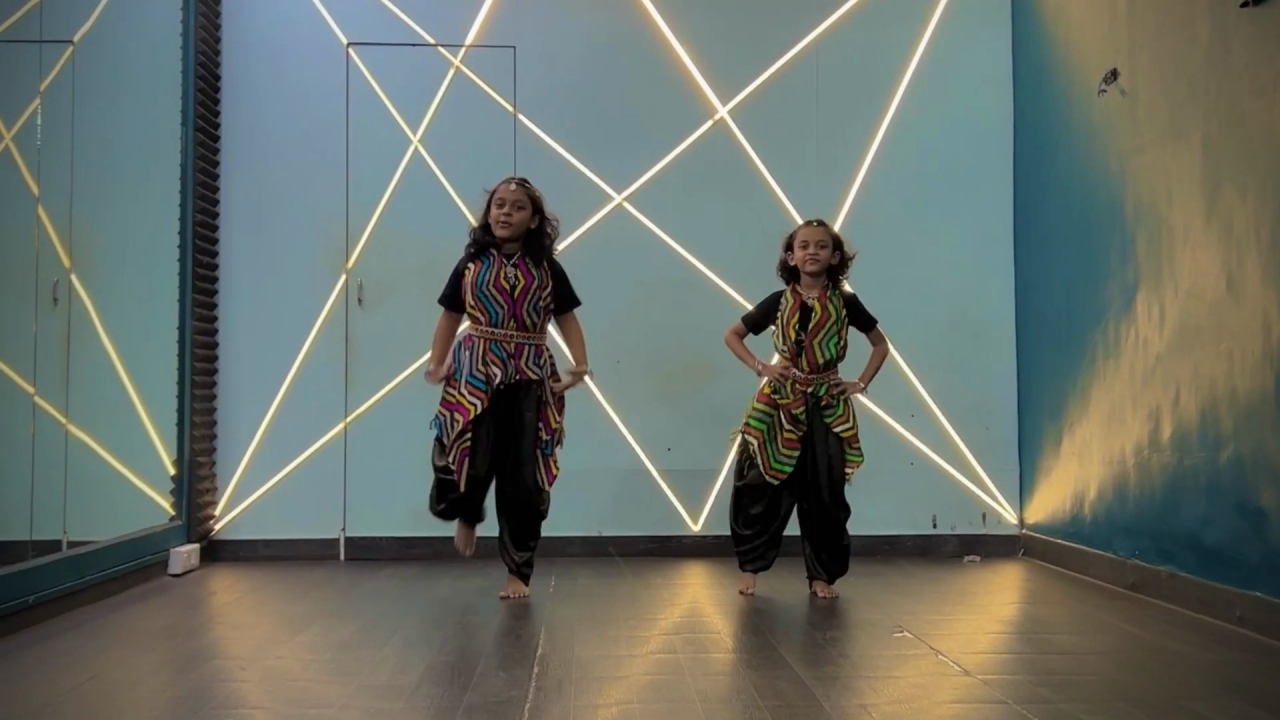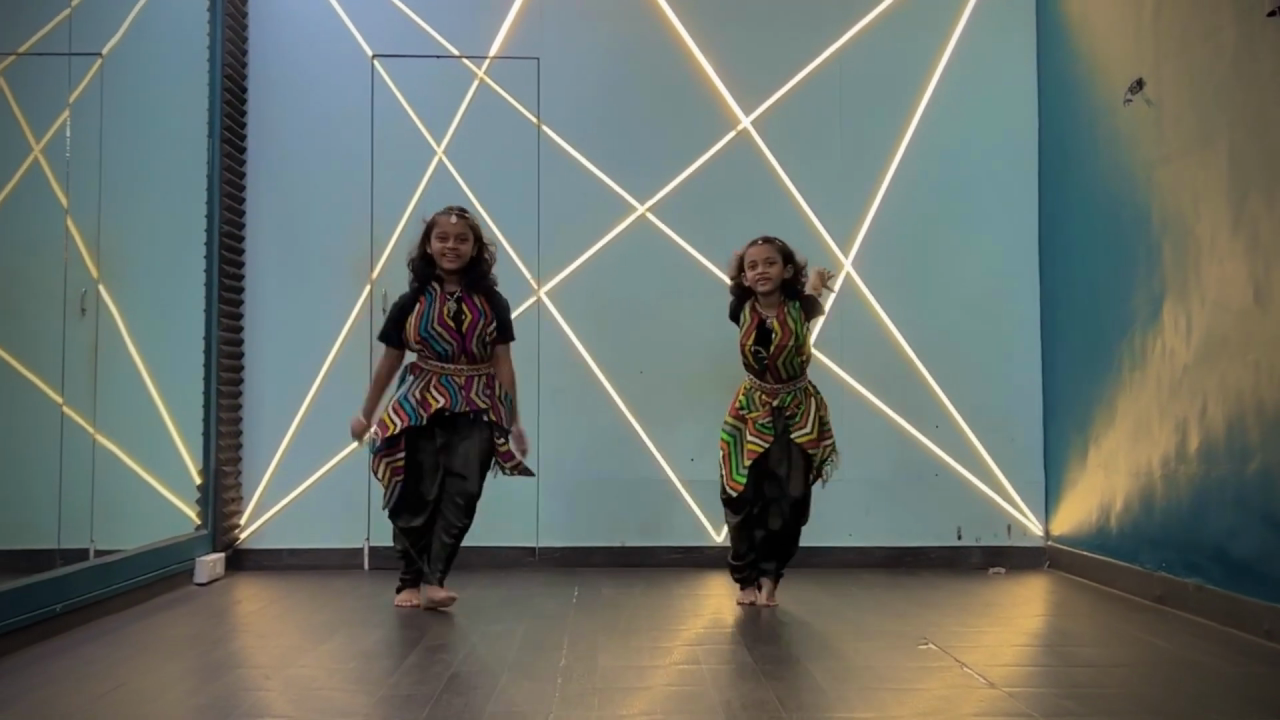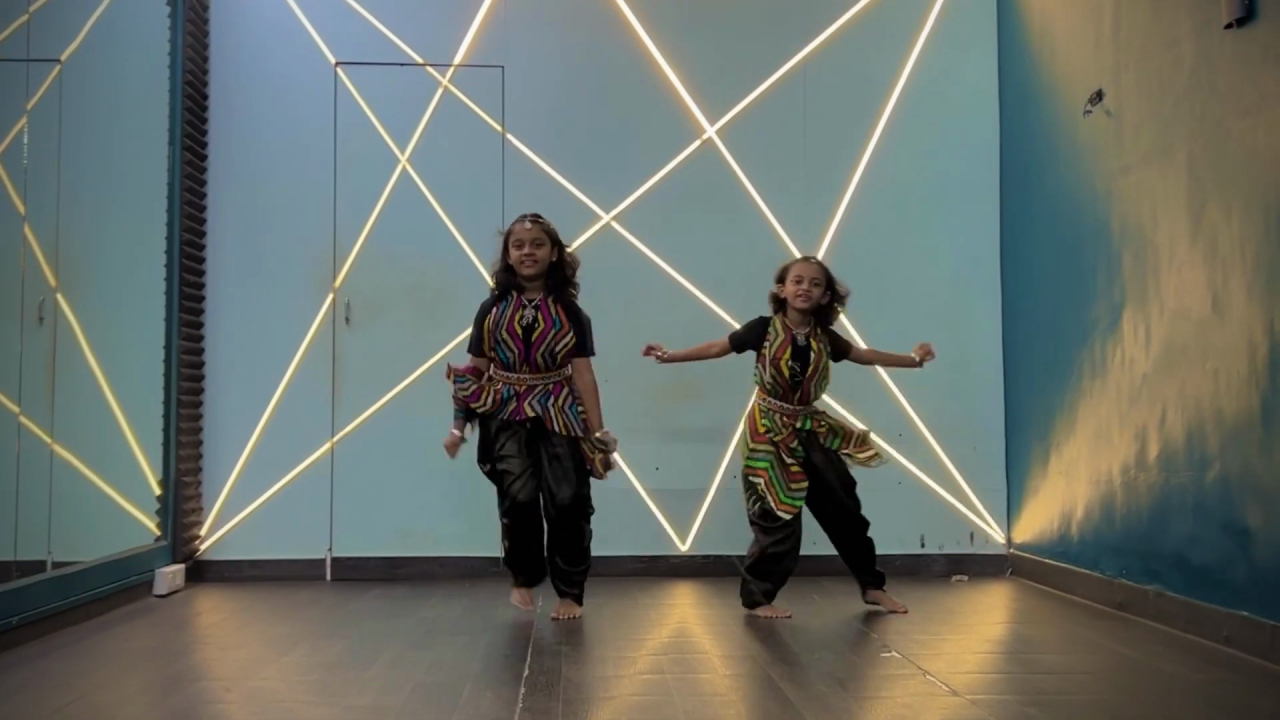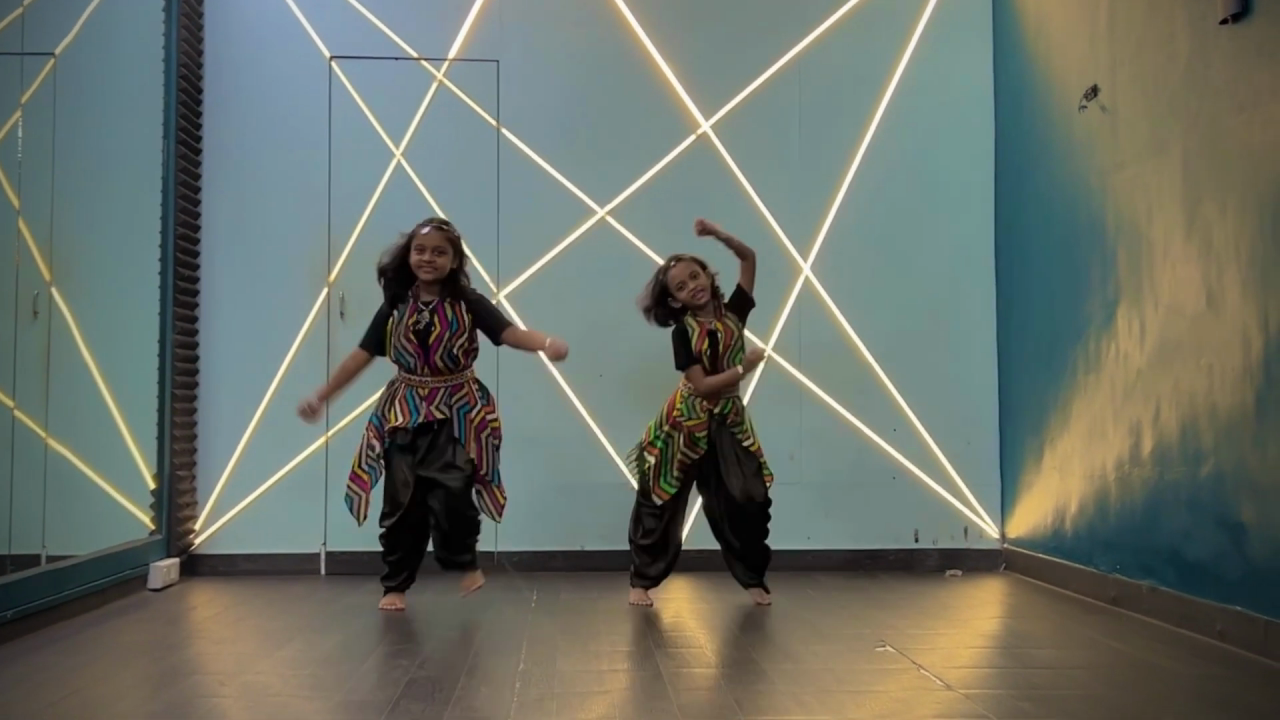
dt=1s
person 1, frame 1
left shoulder: (546, 268)
right shoulder: (471, 264)
left elbow: (567, 317)
right elbow: (448, 316)
left wrist: (580, 361)
right wrist: (437, 362)
left hip: (528, 379)
right hip: (476, 373)
left knee: (526, 478)
right knee: (468, 462)
left ankle: (518, 570)
right ankle: (467, 517)
person 1, frame 2
left shoulder: (489, 297)
right shoulder: (413, 297)
left elbow: (503, 360)
right elbow: (389, 357)
left wrist: (512, 420)
right wrist: (367, 411)
left hip: (479, 402)
right hip: (424, 406)
left knee: (461, 489)
right knee: (418, 496)
left ankle: (435, 581)
right ankle: (411, 582)
person 1, frame 3
left shoulder: (566, 306)
right shoulder: (493, 307)
left elbow: (582, 369)
right elbow: (472, 368)
left wrist: (598, 428)
right wrist: (457, 424)
left hip: (557, 413)
right hip: (505, 415)
left knee: (567, 503)
right knee: (520, 497)
left ankle: (569, 593)
right ankle: (524, 578)
person 1, frame 4
left shoulder: (469, 303)
right shoulder: (394, 307)
left elbow: (510, 334)
right elbow: (363, 354)
left wrist: (548, 345)
right wrist: (322, 396)
left hip: (460, 407)
right hip: (405, 410)
left knee: (450, 487)
right knee: (403, 503)
left ankle: (464, 561)
right ankle: (395, 584)
person 2, frame 1
left shoulder: (844, 303)
right shoulder: (778, 302)
left elbow: (880, 343)
right elbow: (732, 335)
left wrist: (862, 382)
right wrist: (760, 368)
left hip: (828, 406)
right hip: (780, 403)
left knee: (824, 495)
right knee: (765, 486)
left ankle: (821, 573)
right ankle: (750, 565)
person 2, frame 2
left shoulder: (801, 308)
right shoulder: (741, 310)
left hip: (797, 409)
right hip: (753, 409)
left knee: (790, 495)
right knee: (745, 495)
left ankle: (771, 574)
right ankle: (748, 579)
person 2, frame 3
left shoulder: (824, 335)
right shoulder: (762, 329)
left elbow: (863, 355)
right elbow: (719, 347)
left wrist: (911, 360)
right wrist: (671, 356)
left hip: (811, 428)
right hip: (768, 430)
left knee: (844, 510)
right knee: (778, 516)
left ankle: (873, 586)
right ankle: (758, 596)
person 2, frame 4
left shoulder: (734, 312)
right shoulder: (683, 332)
left elbow: (748, 260)
right elbow: (702, 384)
left wrist: (715, 234)
right wrist: (742, 369)
left hip: (728, 420)
right hip: (688, 420)
left knee: (747, 501)
right knee: (662, 501)
left ankle: (752, 577)
right ankle: (643, 580)
